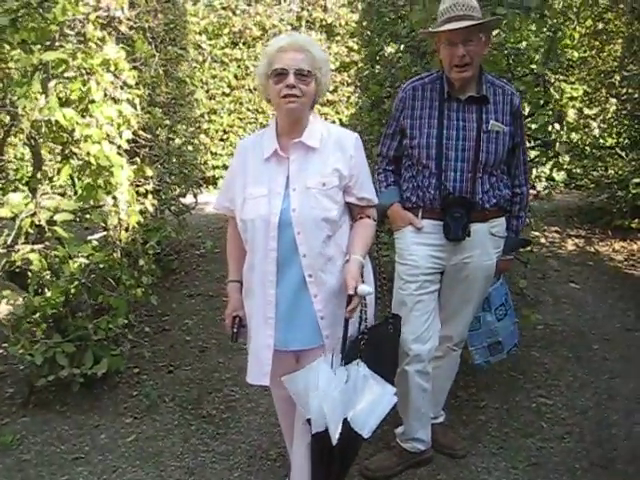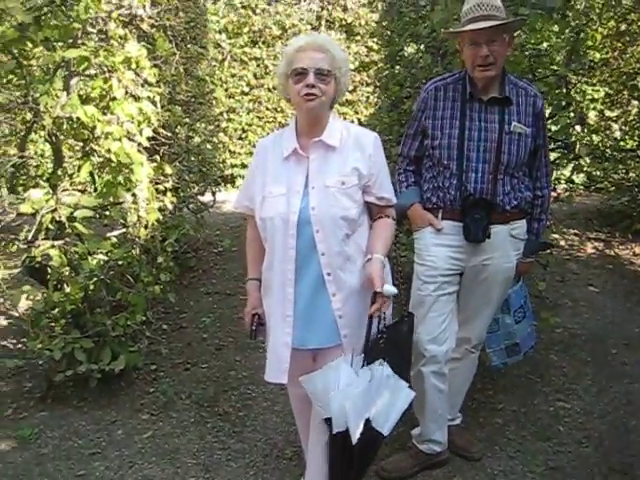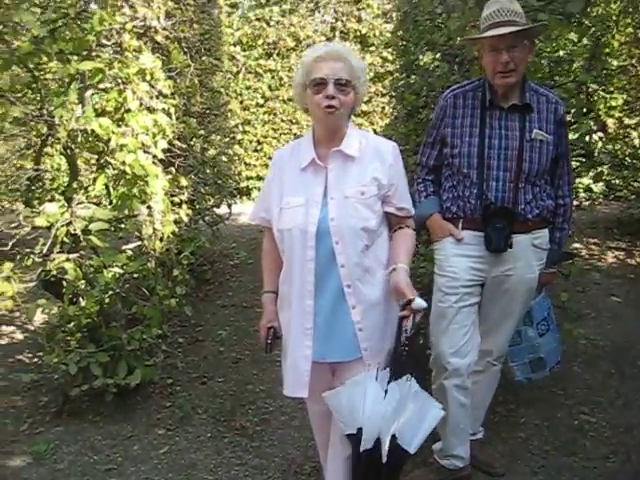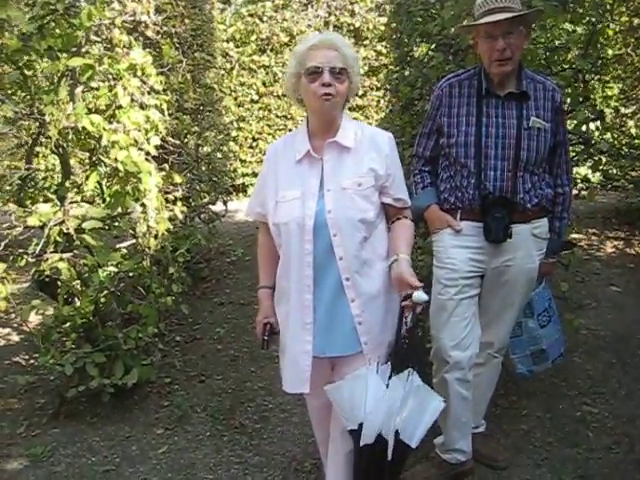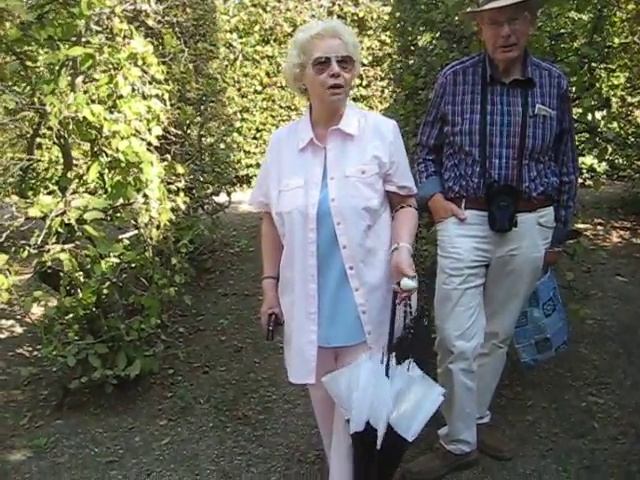
dt=0.3s
person 1, frame 1
left shoulder: (507, 100)
right shoulder: (413, 93)
left elbow: (518, 176)
right elbow: (387, 159)
left wrist: (510, 240)
right wrist: (391, 205)
left hip: (481, 235)
right hip: (422, 230)
left knee: (451, 337)
right knee: (415, 342)
left ankle: (432, 417)
right ankle: (414, 440)
person 1, frame 2
left shoulder: (530, 101)
right shoulder: (435, 94)
left elbow: (539, 179)
right elbow: (407, 160)
left wrist: (531, 243)
right wrist: (412, 205)
left hip: (501, 237)
right hip: (442, 231)
left knee: (470, 339)
right knee: (431, 344)
left ankle: (449, 420)
right ankle: (430, 441)
person 1, frame 3
left shoulder: (550, 108)
right shoulder: (454, 102)
left elbow: (561, 188)
right elbow: (425, 170)
left wrist: (552, 254)
right wrist: (431, 215)
left hip: (523, 247)
right hip: (462, 241)
left knee: (491, 352)
right knee: (452, 357)
left ankle: (470, 435)
person 1, frame 4
left shoulder: (548, 95)
right shoulder: (449, 92)
left elbow: (560, 175)
right elbow: (421, 161)
left wrist: (552, 244)
right wrist: (428, 208)
left hip: (522, 237)
right hip: (460, 233)
left knee: (493, 343)
right knee: (453, 350)
left ankle: (473, 427)
person 1, frame 5
left shoulder: (554, 83)
right shoulder: (453, 79)
left elbow: (566, 165)
right elbow: (426, 150)
left wrist: (558, 234)
right wrist: (432, 197)
left hip: (528, 226)
right hip: (465, 221)
left knee: (497, 334)
right knee: (458, 340)
left ankle: (478, 419)
right ankle: (458, 441)
person 2, frame 1
left shoulder: (344, 144)
right shoulder: (248, 150)
left elbow: (364, 214)
right elbow: (236, 225)
left wrist: (354, 260)
right wrist: (234, 287)
left hip: (327, 298)
right hip: (271, 299)
right knee: (284, 393)
person 2, frame 2
left shoulder: (364, 143)
right shoulder: (267, 149)
left elbow: (383, 214)
right elbow: (256, 224)
left wrist: (376, 260)
right wrist: (254, 285)
left hip: (345, 298)
right hip: (289, 299)
right knee: (302, 394)
person 2, frame 3
left shoulder: (382, 153)
right shoulder: (285, 160)
left elbow: (402, 225)
right elbow: (272, 236)
left wrist: (399, 270)
right wrist: (269, 298)
left hip: (364, 313)
right hip: (307, 314)
right knee: (320, 409)
person 2, frame 4
left shoulder: (377, 143)
right shoulder: (279, 153)
left elbow: (399, 215)
right elbow: (267, 229)
left wrist: (400, 261)
right wrist: (265, 293)
left hip: (362, 307)
right hip: (305, 309)
right knee: (320, 406)
person 2, frame 5
left shoulder: (381, 131)
right shoulder: (282, 141)
left elbow: (404, 202)
right elbow: (272, 220)
left wrist: (402, 250)
right wrist: (270, 284)
left hip: (367, 297)
right hip: (309, 299)
right knee: (324, 398)
